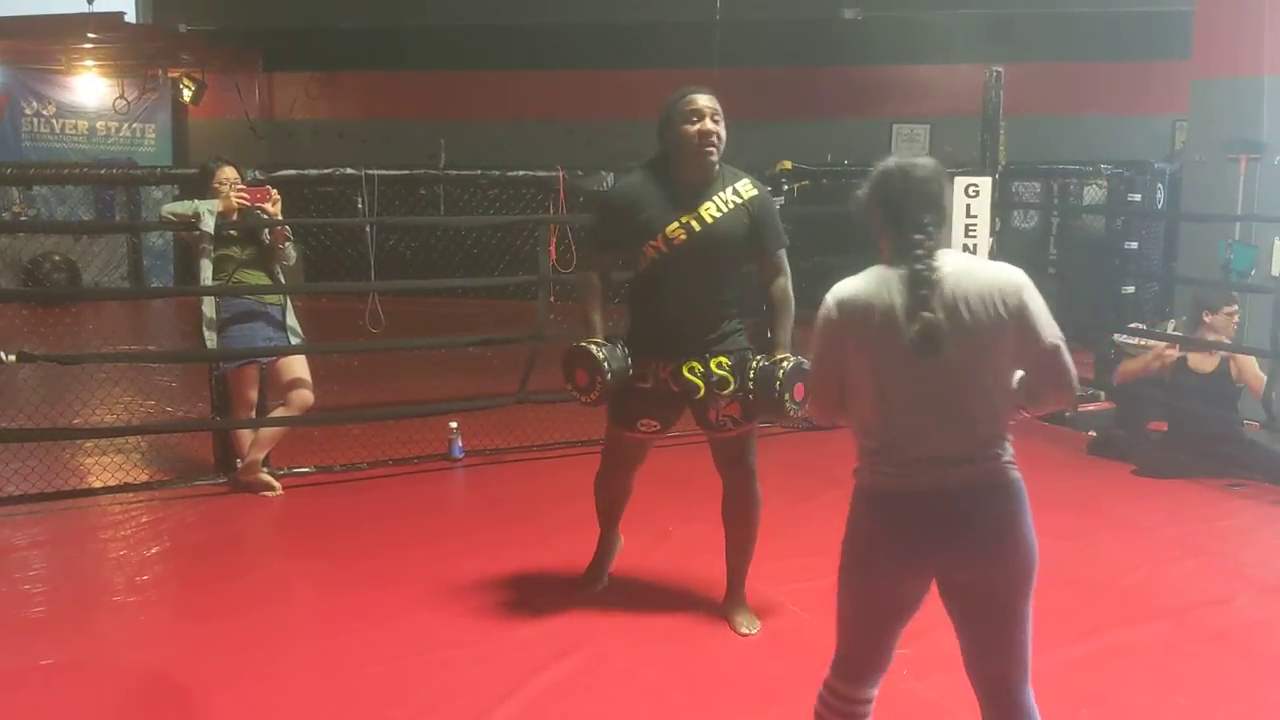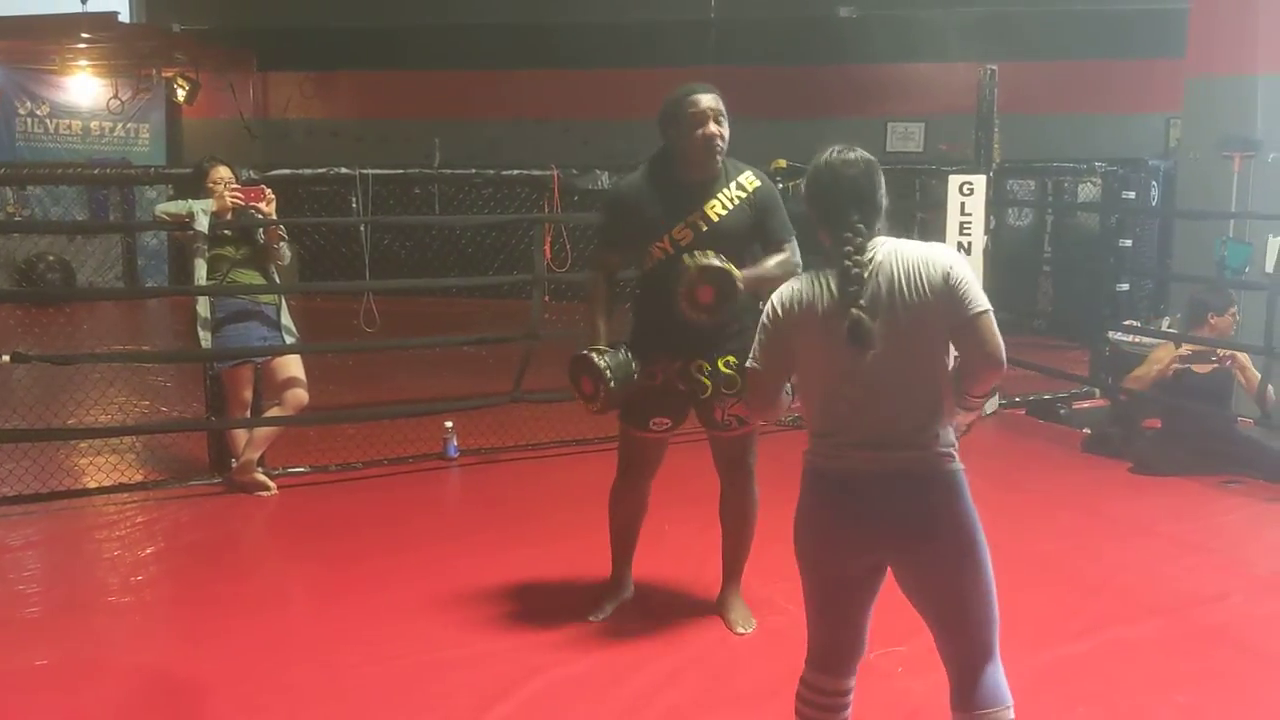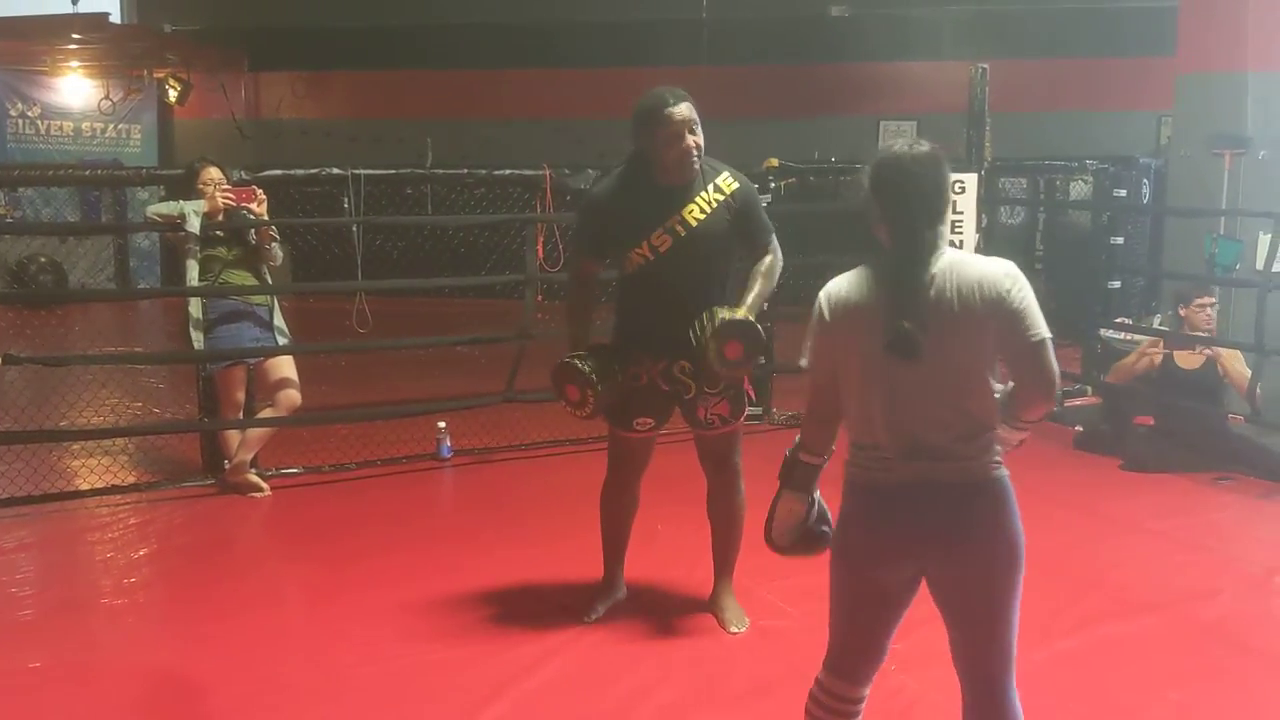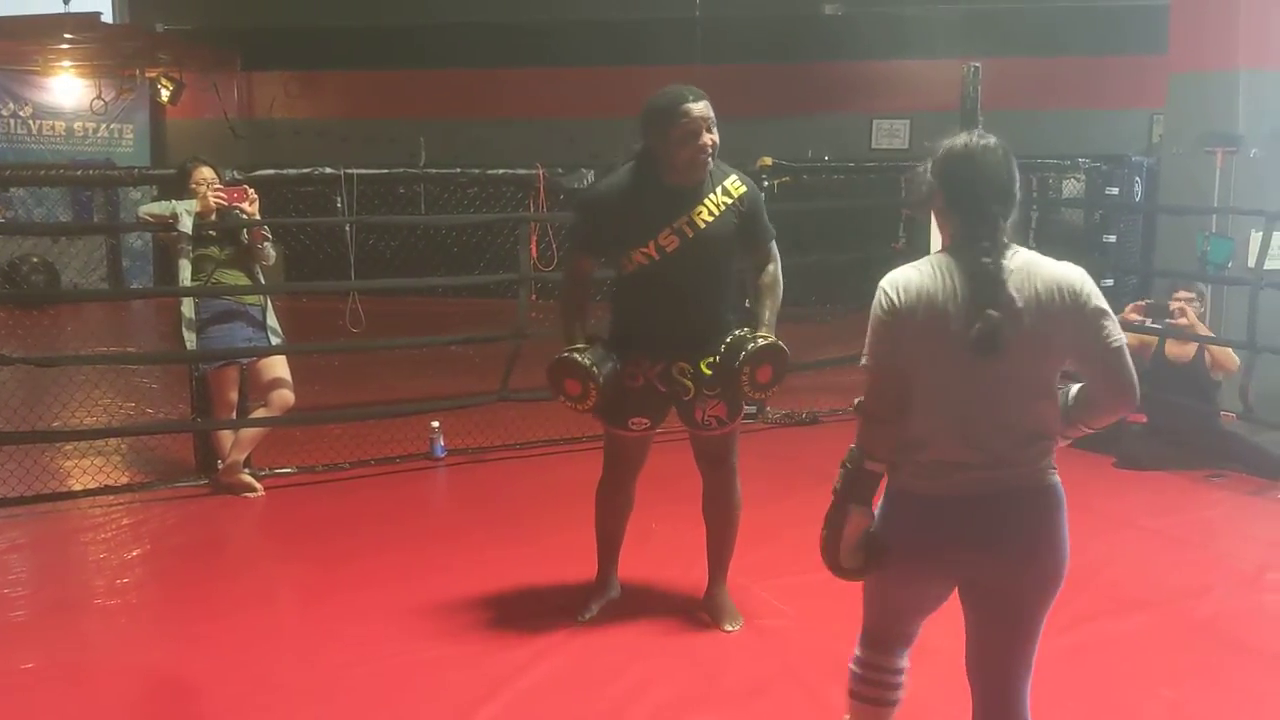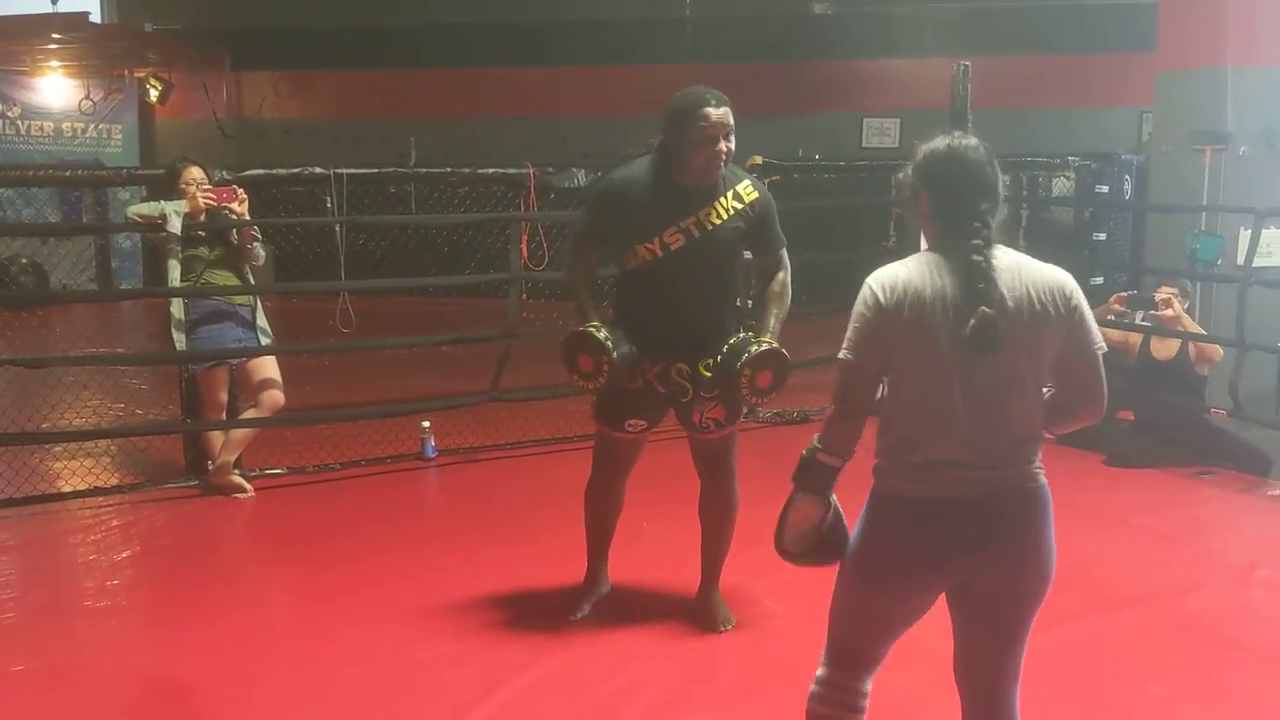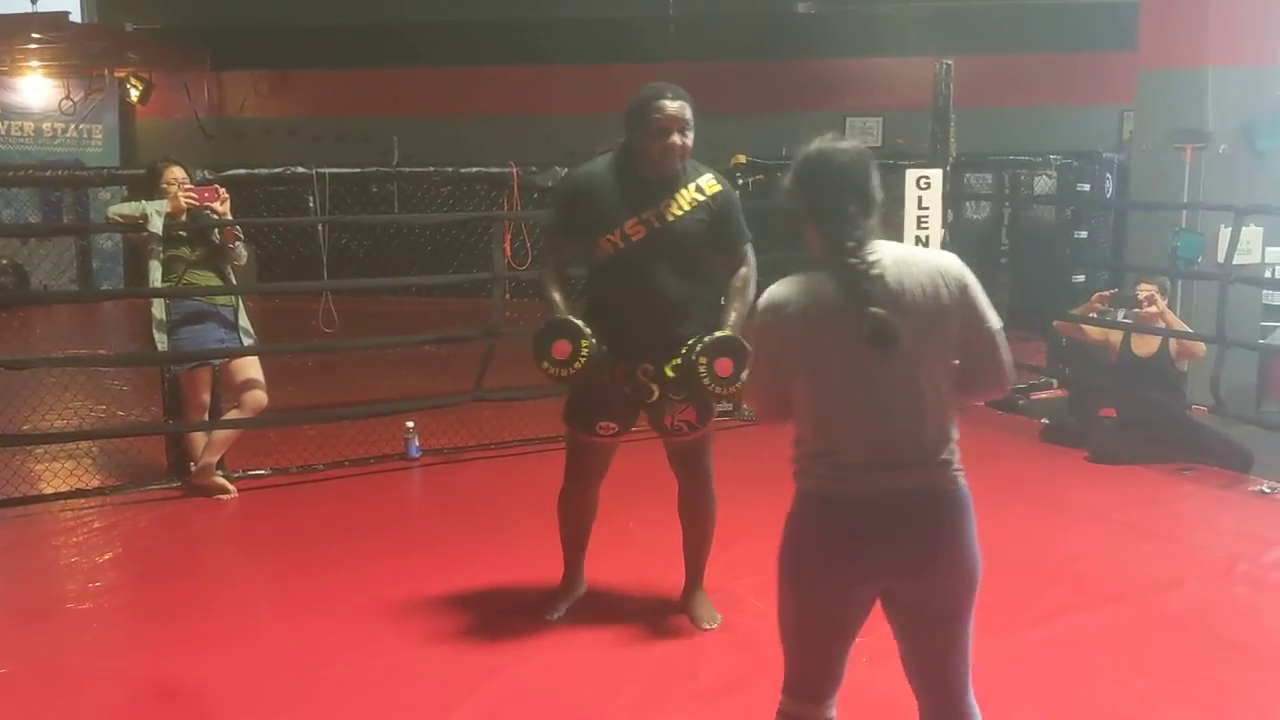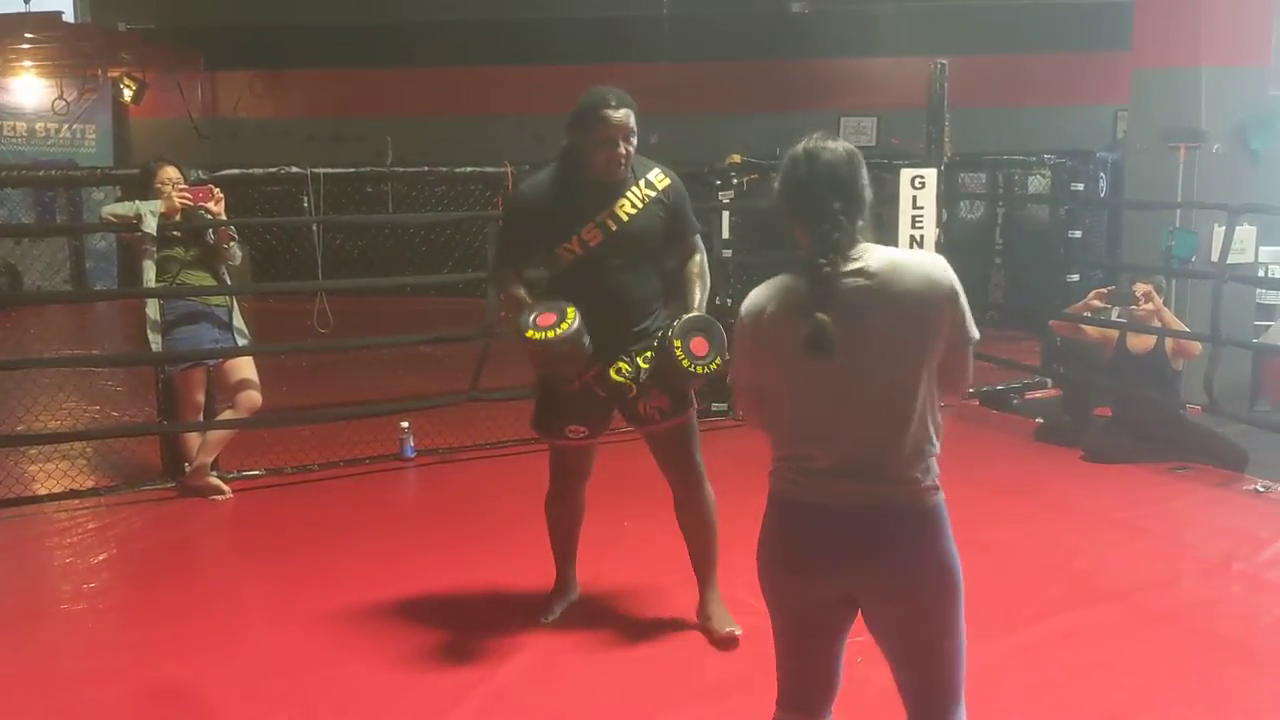
dt=0.4s
person 1, frame 1
left shoulder: (847, 300)
right shoulder: (1006, 285)
left elbow: (825, 407)
right elbow: (1061, 387)
left hip: (889, 514)
right hip: (990, 511)
left knee: (854, 669)
person 1, frame 2
left shoulder: (791, 299)
right shoulder: (939, 264)
left elbow: (760, 401)
right elbow: (989, 361)
right wrist: (959, 409)
left hip: (834, 500)
right hip: (928, 495)
left knee: (830, 662)
right knee: (975, 662)
person 1, frame 3
left shoulder: (839, 296)
right shoulder: (997, 279)
left elbow: (822, 411)
right elbow: (1042, 388)
left wrist: (797, 484)
right wrist: (1003, 428)
left hip: (876, 509)
right hip: (974, 508)
left knee: (848, 666)
person 1, frame 4
left shoulder: (903, 289)
right shoulder: (1066, 285)
left elbow: (883, 413)
right elbow: (1120, 392)
left wrist: (855, 498)
right wrist: (1056, 419)
left hip: (924, 512)
right hip: (1026, 515)
left knee: (882, 641)
person 1, frame 5
left shoulder: (889, 286)
right shoulder: (1053, 287)
left elbow: (849, 407)
right elbow: (1087, 402)
left wrist: (813, 485)
left hip: (908, 515)
right hip: (1013, 519)
left knee: (846, 665)
person 1, frame 6
left shoulder: (782, 304)
right shoulder: (945, 273)
left elbow: (769, 408)
right elbow: (993, 377)
left hip: (830, 522)
right hip: (934, 515)
person 1, frame 7
left shoulder: (762, 307)
right shoulder: (932, 277)
left elbow: (757, 412)
right elbow: (954, 385)
left hip: (800, 527)
right hip: (907, 525)
person 2, frame 1
left shoulder: (750, 195)
right shoulder: (630, 194)
left elbow: (777, 275)
right elbow: (599, 269)
left wrist: (783, 350)
right wrist: (596, 339)
left hip: (724, 354)
right hip: (650, 355)
left knee: (740, 472)
right knee: (618, 463)
left ankle: (736, 593)
right ankle: (606, 546)
person 2, frame 2
left shoulder: (754, 187)
right shoulder: (633, 193)
left elbow: (789, 260)
right elbow: (605, 271)
left wrist: (740, 280)
right wrist: (601, 341)
left hip: (730, 354)
right hip: (656, 355)
left knee: (738, 470)
right knee: (633, 471)
left ankle: (731, 590)
right ankle: (619, 580)
person 2, frame 3
left shoulder: (731, 187)
right shoulder: (608, 198)
left elbow: (769, 256)
right elbow: (585, 276)
left wrist: (745, 310)
right wrist: (580, 349)
right hip: (640, 354)
left knee: (724, 468)
right knee: (623, 469)
left ankle: (724, 587)
right ankle: (612, 580)
person 2, frame 4
left shoulder: (738, 190)
right shoulder: (612, 196)
left elbow: (767, 262)
right elbow: (580, 273)
left wrist: (765, 331)
right wrist: (576, 342)
left hip: (713, 355)
right hip: (637, 355)
left knee: (720, 469)
right knee: (619, 469)
left ankle: (717, 588)
right ankle: (606, 579)
person 2, frame 5
left shoulder: (750, 195)
right shoulder: (624, 187)
left elbow: (776, 269)
right elbow: (583, 254)
left wrist: (768, 335)
right wrist: (589, 318)
left hip: (712, 356)
right hip: (636, 353)
left knee: (719, 471)
right knee: (609, 468)
left ankle: (710, 588)
right ankle: (596, 576)
person 2, frame 6
left shoulder: (713, 191)
right shoulder: (589, 184)
left elbow: (741, 265)
right elbow: (557, 253)
left wrist: (727, 330)
right wrist: (559, 309)
left hip: (681, 356)
right hip: (606, 354)
left knee: (695, 473)
right knee: (582, 474)
left ankle: (694, 587)
right ankle: (572, 578)
person 2, frame 7
left shoulder: (662, 184)
right shoulder: (536, 197)
left elbow: (692, 255)
right elbow: (506, 267)
left wrist: (694, 316)
right wrist: (531, 308)
left hip: (653, 351)
left knee: (687, 470)
right knee: (567, 476)
left ankle: (709, 594)
right ankle: (566, 582)
person 3, frame 1
right shoulder: (206, 226)
left elbow: (287, 258)
right elbow: (167, 211)
left wrist: (276, 220)
right wrist: (218, 207)
left hip: (277, 315)
right hip: (238, 315)
left knee: (301, 396)
right knee: (245, 403)
left ankle: (251, 464)
right ankle: (250, 468)
person 3, frame 2
left shoulder: (250, 222)
right shoulder: (200, 226)
left elbow: (282, 258)
right elbow: (161, 211)
left wrist: (270, 219)
right wrist: (213, 207)
left hip: (271, 314)
right hip: (232, 315)
left knee: (296, 396)
right knee: (240, 402)
left ankle: (245, 464)
right ankle: (245, 468)
person 3, frame 3
right shoulder: (192, 227)
left elbow: (274, 259)
right elbow: (152, 212)
left wrist: (262, 220)
right wrist: (203, 208)
left hip: (264, 315)
right hip: (225, 317)
left knee: (289, 397)
right knee: (233, 403)
left ankle: (239, 465)
right ankle: (238, 469)
person 3, frame 4
left shoulder: (234, 222)
right shoulder: (184, 227)
left elbow: (267, 258)
right elbow: (144, 212)
left wrist: (254, 219)
right wrist: (196, 208)
left hip: (257, 315)
right hip: (217, 316)
left knee: (282, 397)
right knee: (226, 403)
left ankle: (231, 465)
right ankle: (232, 469)
person 3, frame 5
right shoulder: (173, 227)
left elbow: (256, 258)
right elbow: (132, 213)
left wrist: (244, 219)
right wrist: (185, 209)
left hip: (246, 316)
right hip: (207, 317)
left knee: (272, 398)
right knee: (216, 404)
left ankle: (222, 467)
right ankle: (222, 470)
person 3, frame 6
left shoulder: (205, 222)
right shoulder: (155, 228)
left elbow: (238, 258)
right elbow: (113, 213)
left wrist: (226, 218)
right wrist: (166, 208)
left hip: (228, 316)
right hip: (189, 317)
left knee: (255, 398)
right knee: (198, 405)
left ankle: (204, 468)
right ankle: (205, 472)
person 3, frame 7
left shoulder: (199, 222)
right shoulder: (149, 227)
left elbow: (233, 258)
right elbow: (107, 213)
left wrist: (220, 218)
right wrist: (160, 208)
left hip: (223, 316)
right hip: (183, 317)
left knee: (250, 399)
right knee: (192, 405)
left ankle: (199, 469)
right ankle: (199, 472)
person 4, frame 1
left shoulder: (1238, 357)
right shoulder: (1173, 352)
right elbow: (1120, 377)
left wrist: (1234, 356)
right wrist: (1155, 356)
left hip: (1229, 444)
right hip: (1181, 442)
right knee: (1147, 459)
person 4, frame 2
left shoulder: (1233, 356)
right shoulder: (1169, 351)
right elbow: (1127, 389)
left wrist: (1243, 367)
right wrist: (1163, 368)
left hip: (1223, 440)
right hip: (1177, 440)
right knee: (1145, 455)
person 4, frame 3
left shoulder: (1224, 351)
right shoulder: (1158, 347)
left elbow: (1253, 396)
right elbow: (1110, 383)
left wrist: (1219, 356)
right wrist: (1141, 354)
left hip: (1214, 437)
right hip: (1167, 437)
right knee: (1135, 451)
person 4, frame 4
left shoulder: (1210, 347)
right shoulder: (1151, 340)
left elbow: (1232, 367)
left wrist: (1194, 324)
right wrist: (1123, 320)
left hip: (1206, 435)
right hip: (1159, 435)
right knee: (1127, 449)
person 4, frame 5
left shoulder: (1193, 343)
right shoulder: (1136, 337)
left elbow: (1216, 356)
left wrist: (1180, 315)
right wrist: (1108, 309)
left hip: (1194, 431)
right hip: (1148, 431)
left knee: (1259, 462)
right knee: (1116, 445)
right ankle: (1201, 460)
person 4, frame 6
left shoulder: (1174, 339)
right shoulder: (1116, 334)
left elbow: (1199, 352)
right elbow: (1062, 326)
left wrist: (1164, 312)
right wrist: (1090, 307)
left hip: (1175, 427)
right hip: (1130, 427)
left knee: (1240, 458)
right knee: (1098, 443)
right ankle: (1182, 457)
person 4, frame 7
left shoulder: (1169, 338)
right shoulder: (1112, 333)
left elbow: (1194, 350)
right elbow: (1057, 325)
left wrist: (1160, 310)
right wrist: (1086, 305)
left hip: (1170, 425)
right hip: (1125, 426)
left knee: (1235, 457)
right knee: (1093, 442)
right ankle: (1176, 456)
